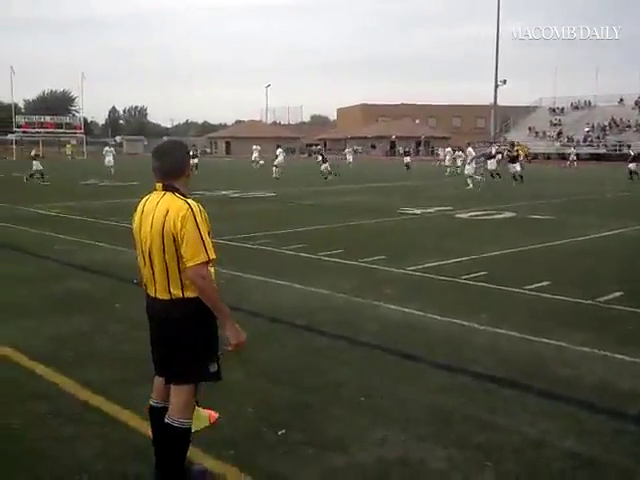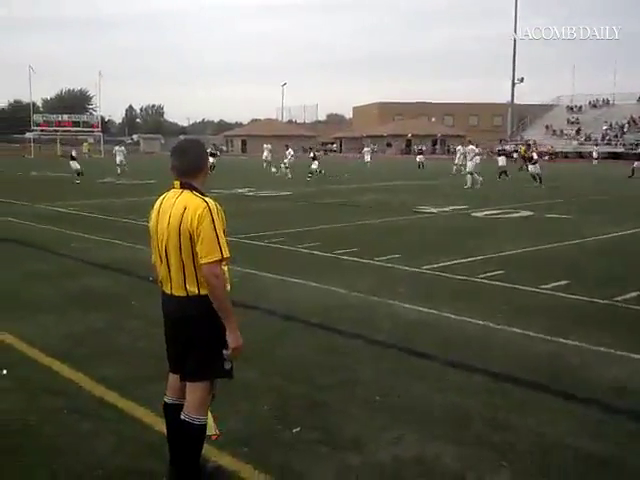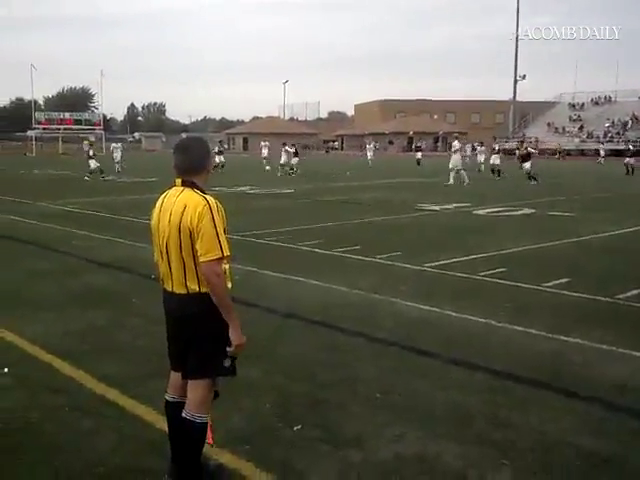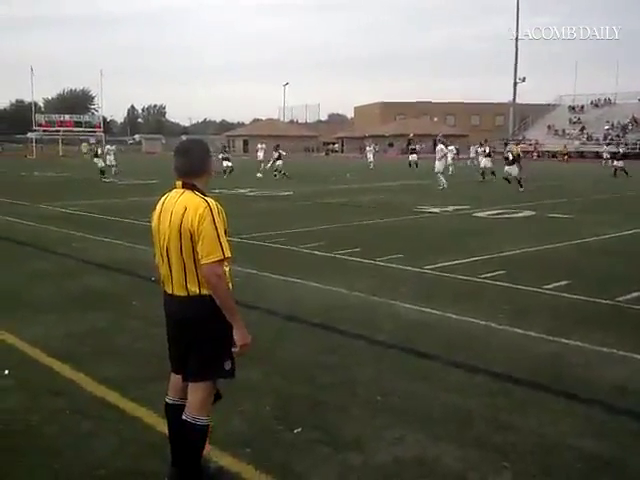
dt=0.3s
person 1, frame 1
left shoulder: (143, 206)
right shoulder: (187, 210)
right elbow: (199, 276)
right wrist: (229, 323)
left hip: (156, 305)
right hip: (187, 309)
left knee: (162, 383)
right knee: (183, 393)
person 1, frame 2
left shoulder: (160, 204)
right shoulder: (203, 208)
right elbow: (212, 274)
right wrist: (232, 326)
left hip: (172, 302)
right hip: (201, 306)
left knee: (177, 380)
right knee: (199, 390)
person 1, frame 3
left shoulder: (163, 201)
right shoulder: (204, 205)
right elbow: (212, 272)
right wrist: (234, 324)
left hip: (173, 300)
right hip: (202, 304)
left knee: (179, 378)
right knee: (200, 388)
person 1, frame 4
left shoulder: (163, 204)
right shoulder: (205, 208)
right elbow: (213, 274)
right wrist: (237, 324)
left hip: (174, 302)
right hip: (203, 306)
left knee: (179, 380)
right knee: (201, 390)
